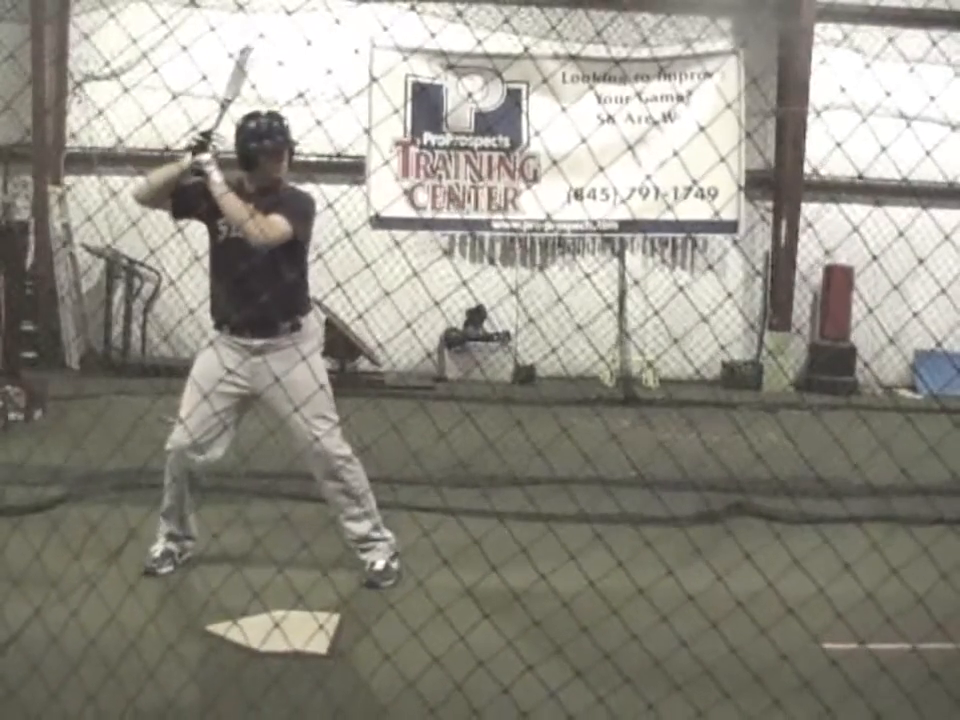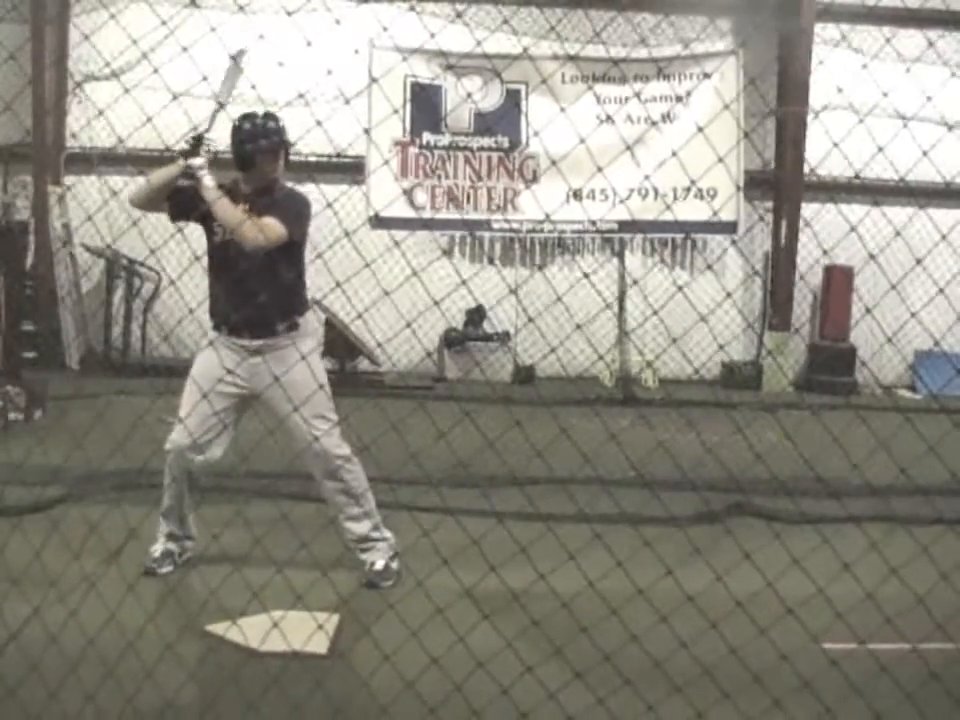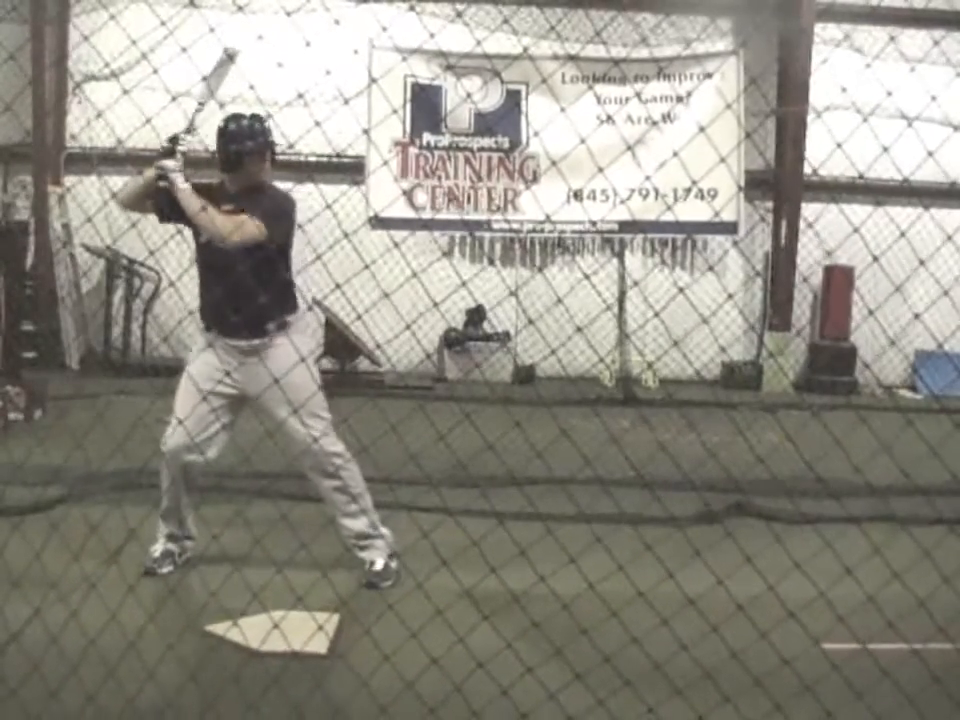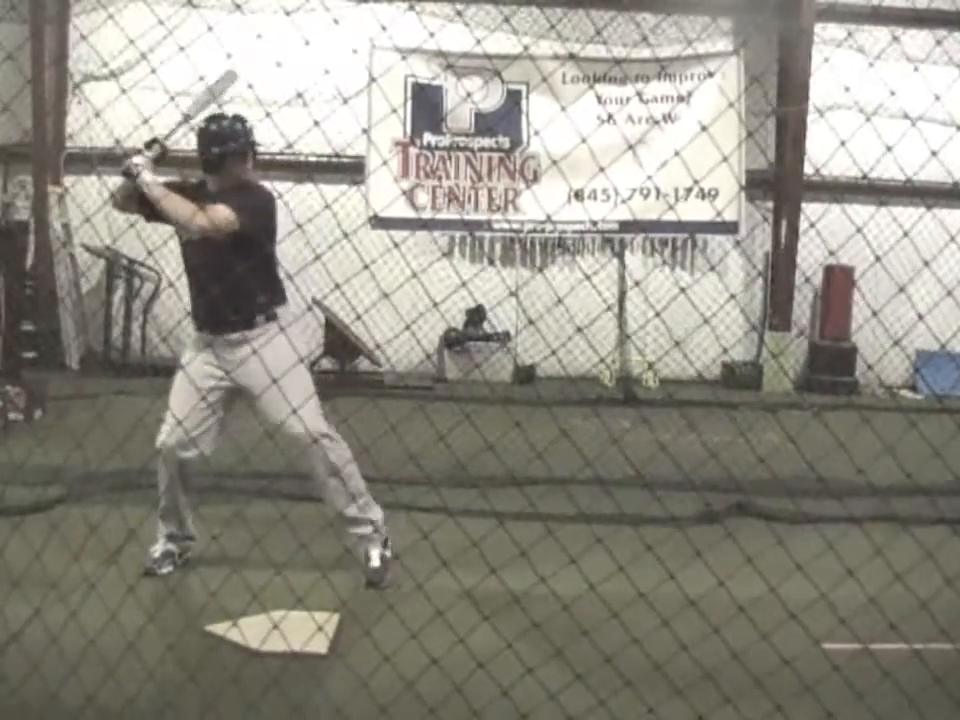
dt=0.2s
person 1, frame 1
left shoulder: (298, 203)
right shoulder: (213, 195)
left elbow: (260, 234)
right elbow: (143, 195)
left wrist: (215, 180)
right wrist: (189, 164)
left hip: (289, 345)
right hip: (228, 346)
left knee: (330, 449)
right knee: (182, 446)
left ankle: (377, 544)
right ankle: (174, 537)
person 1, frame 2
left shoulder: (293, 203)
right shoulder: (212, 196)
left elbow: (253, 237)
right elbow: (139, 200)
left wrist: (206, 183)
right wrist: (181, 168)
left hip: (287, 345)
right hip: (226, 347)
left knee: (329, 449)
right knee: (181, 447)
left ankle: (377, 545)
right ankle: (174, 537)
person 1, frame 3
left shoulder: (277, 203)
right shoulder: (203, 196)
left elbow: (227, 235)
right elbow: (128, 201)
left wrist: (179, 184)
right wrist: (159, 173)
left hip: (277, 343)
right hip: (217, 346)
left knee: (321, 445)
right knee: (177, 448)
left ankle: (375, 544)
right ankle: (174, 538)
person 1, frame 4
left shoulder: (256, 198)
right shoulder: (186, 193)
left elbow: (196, 222)
right elbow: (121, 203)
left wrist: (147, 179)
right wrist: (138, 175)
left hip: (263, 335)
right hip: (208, 342)
left knee: (312, 430)
right knee: (172, 445)
left ankle: (371, 532)
right ankle: (174, 539)
